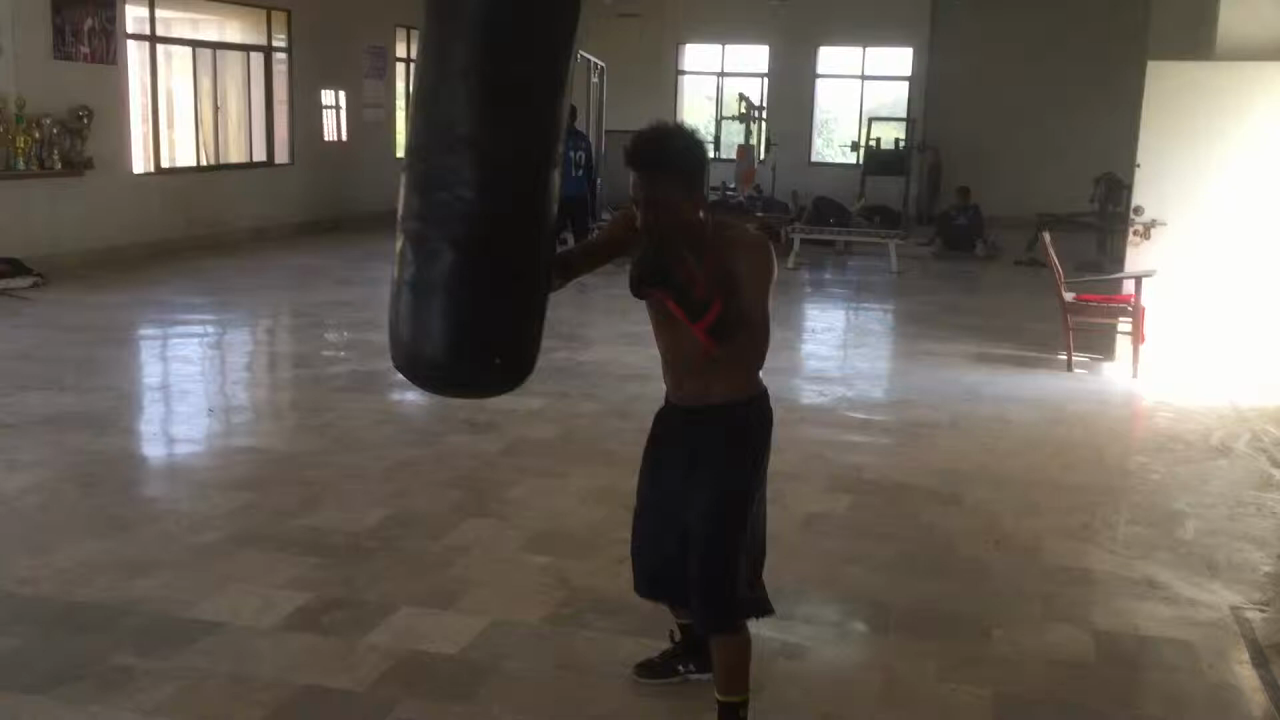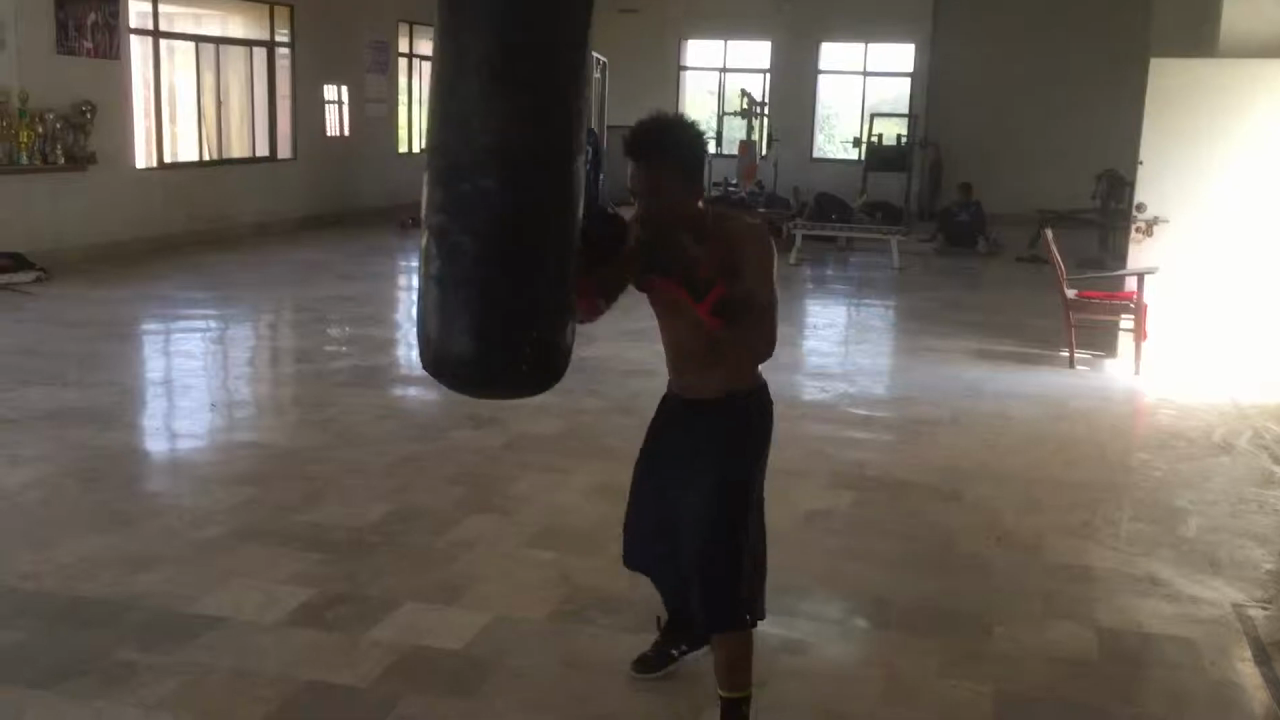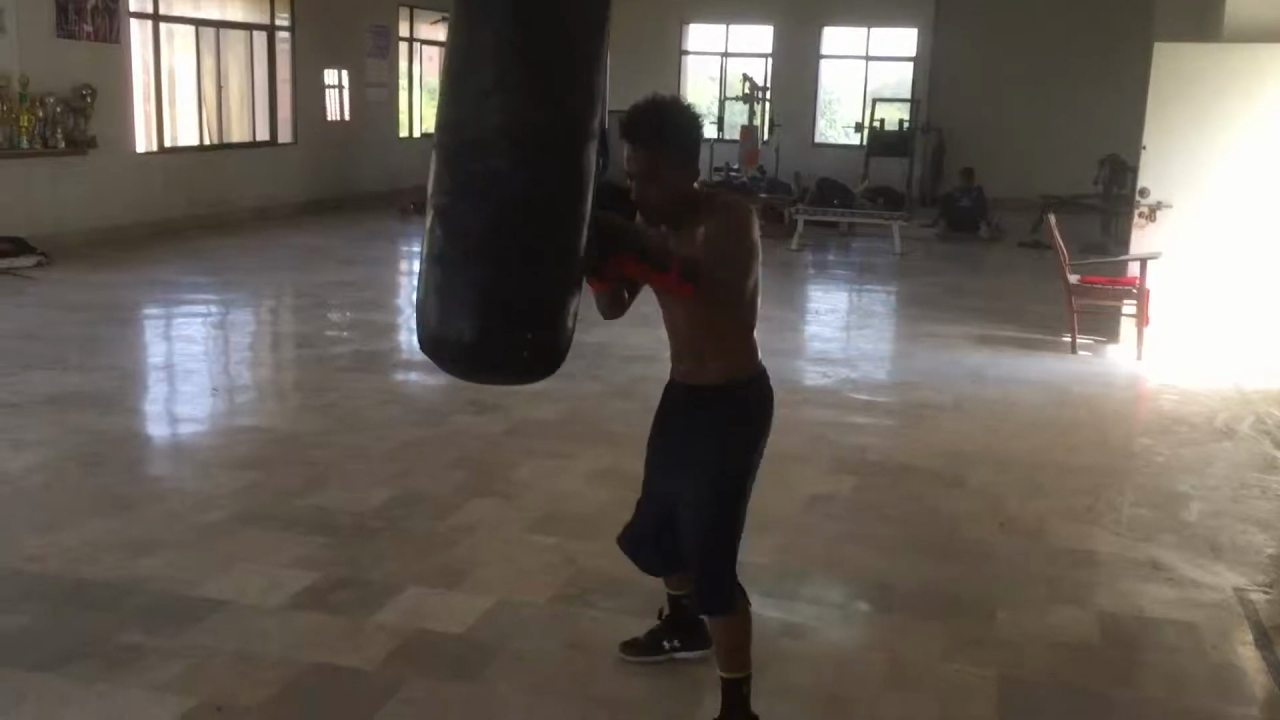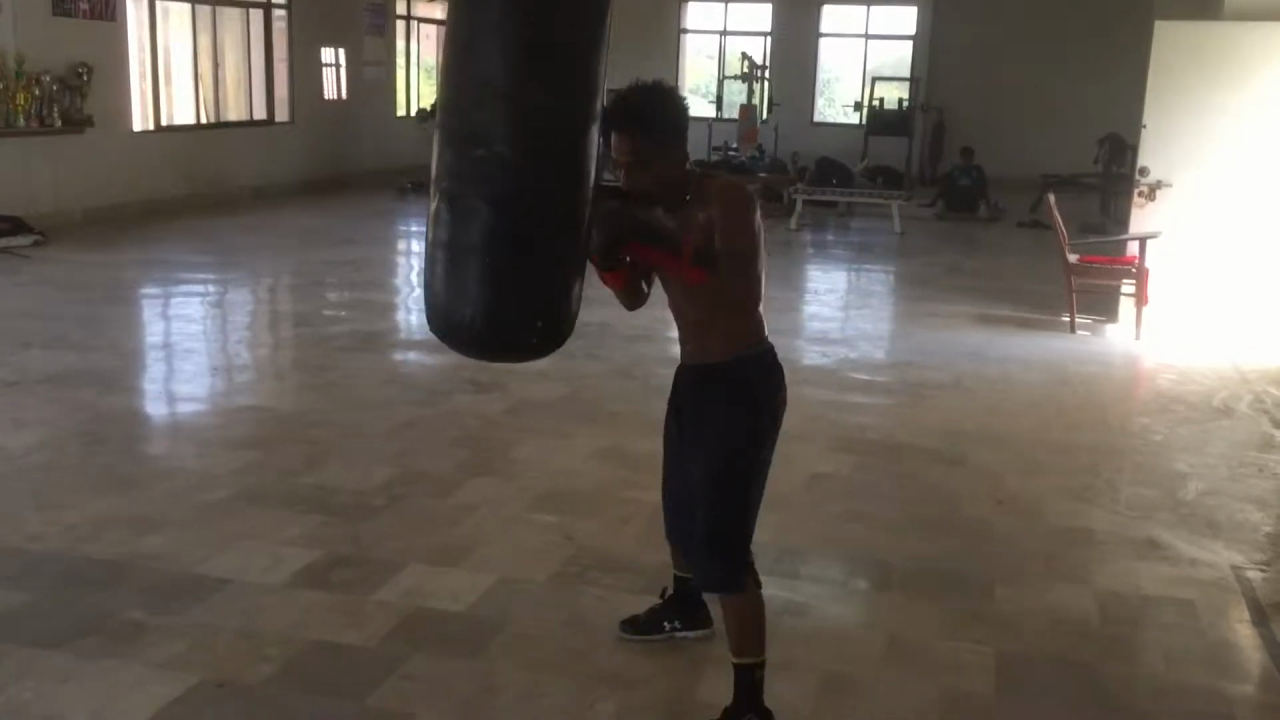
dt=0.2s
person 1, frame 1
left shoulder: (744, 248)
right shoulder: (637, 229)
left elbow: (751, 357)
right elbow: (565, 269)
left wrist: (689, 292)
left hip: (735, 425)
right hip: (676, 416)
left knee: (718, 575)
right knee: (655, 548)
right ankle: (692, 648)
person 1, frame 2
left shoulder: (744, 240)
right shoulder: (646, 234)
left elbow: (761, 344)
right elbow: (590, 311)
left wrist: (693, 278)
right wrist: (586, 262)
left hip: (735, 417)
right hip: (677, 408)
left knee: (719, 579)
right knee: (651, 534)
right ankle: (680, 629)
person 1, frame 3
left shoulder: (730, 220)
right shoulder: (650, 220)
left elbow: (726, 303)
right elbow: (613, 309)
left wrist: (660, 256)
right wrist: (605, 248)
left hip: (735, 403)
right hip: (682, 394)
left knee: (711, 557)
right knee: (659, 521)
right ankle: (684, 625)
person 1, frame 4
left shoulder: (726, 199)
right shoulder: (651, 205)
left elbow: (736, 278)
right elbow: (632, 299)
left wrist: (649, 232)
right wrist: (610, 248)
left hip: (745, 381)
right hip: (694, 374)
left knee: (723, 543)
right knee: (683, 503)
right ankle: (685, 605)
